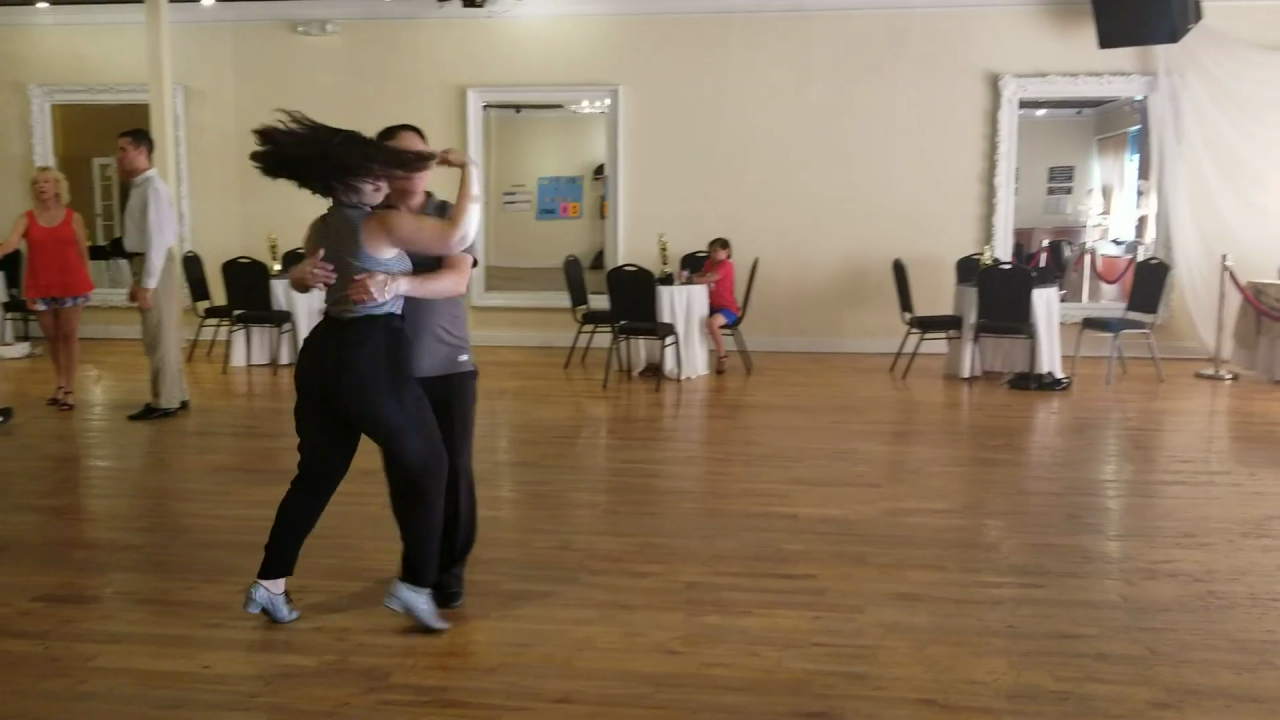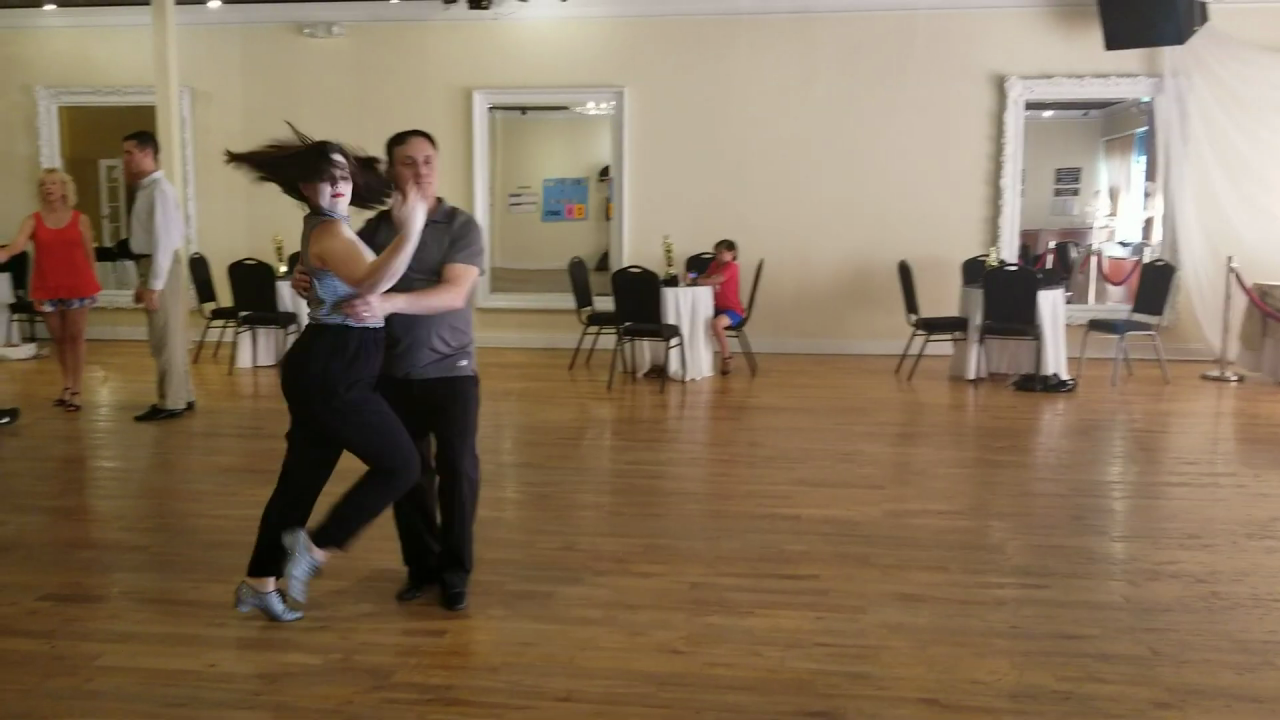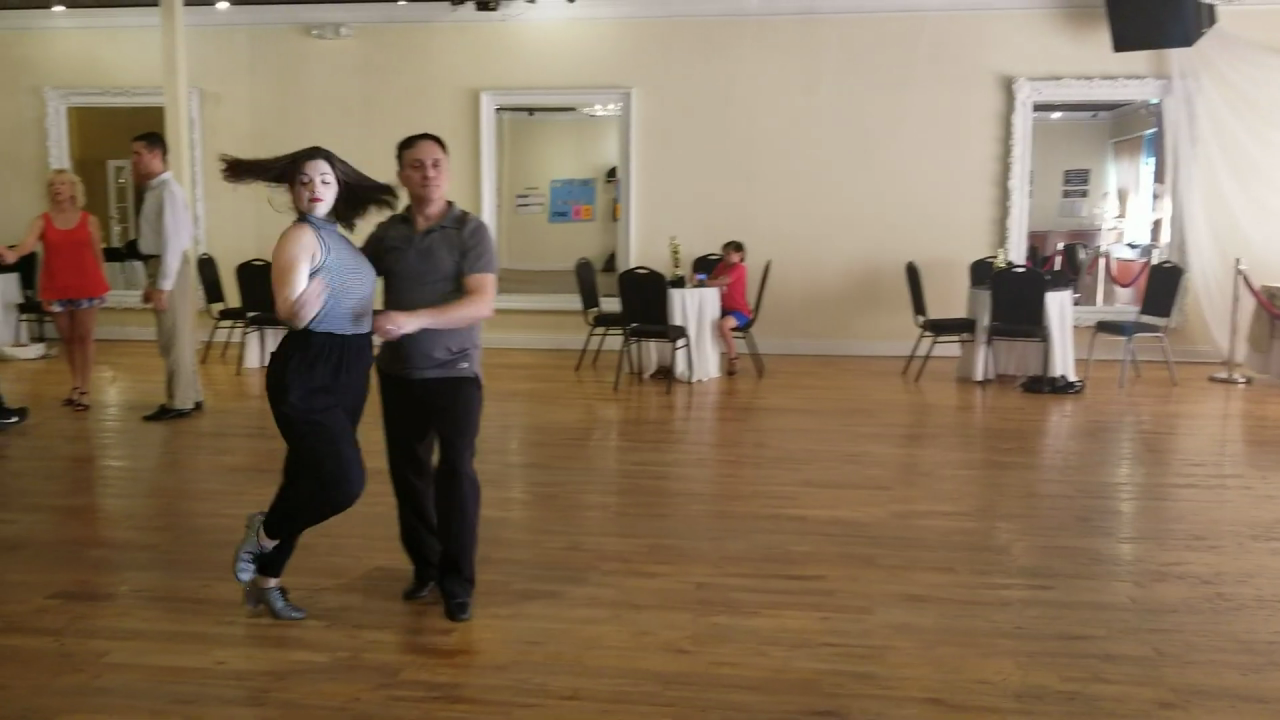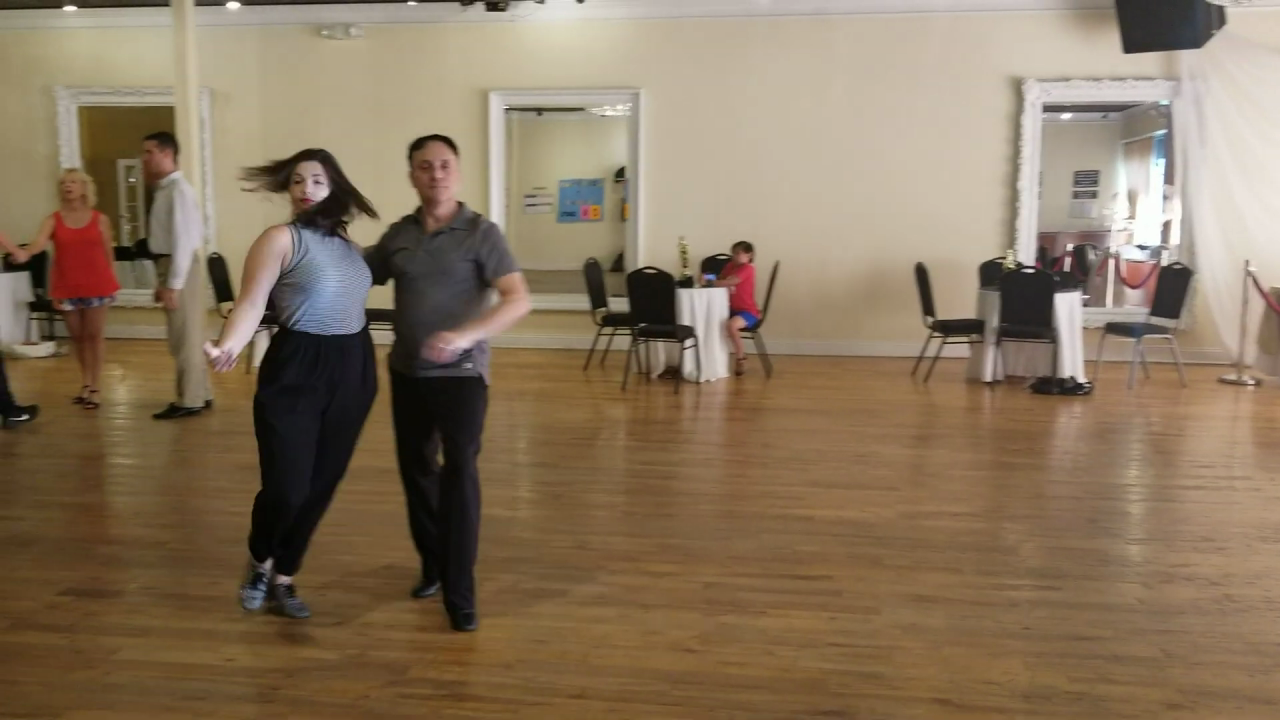
dt=0.1s
person 1, frame 1
left shoulder: (327, 225)
right shoulder: (384, 224)
right elbow: (459, 237)
right wrist: (465, 170)
left hip: (325, 356)
right hip: (373, 360)
left knee: (315, 476)
right knee: (425, 471)
left ankle: (268, 585)
right ankle: (415, 586)
person 1, frame 2
left shoulder: (328, 226)
right shoulder: (331, 231)
right elbow: (375, 282)
right wrist: (409, 230)
left hip: (334, 365)
right hip: (332, 369)
left knee: (301, 477)
right knee: (401, 465)
left ankle: (259, 581)
right ankle: (315, 547)
person 1, frame 3
left shoulder: (337, 236)
right shoulder: (299, 237)
right elbow: (290, 309)
right wrist: (306, 299)
left hip: (344, 369)
right hip: (306, 374)
left knee: (312, 478)
right knee: (342, 482)
left ankle: (267, 578)
right ankle: (268, 533)
person 1, frame 4
left shoulder: (345, 241)
right shoulder: (280, 238)
right elbow: (249, 305)
right wrist: (226, 347)
left hip: (353, 367)
right hip: (294, 369)
left knee: (319, 482)
right knee: (284, 487)
left ankle: (282, 572)
right ankle: (260, 563)
person 2, frame 1
left shoulder: (450, 218)
left elbow: (457, 280)
right elbow: (306, 271)
left wrist: (399, 283)
right wrist: (306, 271)
left hip: (450, 368)
left knee: (454, 468)
left ankle: (450, 567)
person 2, frame 2
left shoulder: (461, 226)
right shoulder: (374, 229)
left elbow: (456, 292)
left wrist: (388, 301)
right wrist: (307, 280)
left hip: (450, 372)
right hip: (394, 372)
left knee: (458, 469)
left ankle: (454, 571)
right ankle: (422, 567)
person 2, frame 3
left shoulder: (471, 231)
right shoulder: (388, 234)
left elbow: (482, 303)
left wrist: (414, 319)
left hip: (453, 373)
right hip: (398, 373)
left knee: (455, 471)
right knee: (408, 471)
left ankle: (457, 579)
right ankle: (428, 567)
person 2, frame 4
left shoulder: (481, 232)
right shoulder: (398, 234)
left elbow: (517, 298)
left wrist: (466, 334)
left hip: (459, 375)
right hip: (407, 373)
left knee: (458, 472)
right knee: (416, 472)
left ankle: (459, 589)
right ankle: (433, 565)
person 3, frame 1
left shoulder: (153, 188)
right shoulder: (139, 186)
left elbow: (157, 238)
left wrist: (147, 283)
right wrist: (139, 279)
left hip: (156, 265)
right hip: (146, 263)
left knee: (159, 336)
right knee: (164, 334)
left ankle: (164, 402)
right ankle: (175, 395)
person 3, frame 2
left shoulder: (159, 190)
right shoulder: (145, 189)
left elbow: (164, 239)
left wrist: (154, 285)
right wrist: (145, 281)
left hip: (163, 267)
right hip: (152, 266)
left knee: (165, 338)
right knee: (170, 336)
left ankle: (171, 403)
right ankle: (182, 397)
person 3, frame 3
left shoulder: (168, 191)
right shoulder: (154, 190)
left elbow: (173, 240)
left wrist: (163, 285)
right wrist: (153, 281)
left hip: (171, 268)
right hip: (160, 266)
left knee: (174, 338)
right knee: (178, 336)
left ankle: (179, 402)
right ankle: (189, 397)
person 3, frame 4
left shoulder: (179, 190)
right shoulder: (164, 189)
left elbow: (183, 239)
left wrist: (173, 284)
right wrist: (164, 280)
left hip: (182, 267)
right hip: (170, 265)
left knee: (184, 337)
right knee: (190, 335)
left ankle: (189, 401)
right ankle: (199, 395)
person 4, frame 1
left shoulder: (73, 218)
right shoulder: (26, 219)
left elbow: (82, 253)
left wrist: (85, 284)
left hip: (70, 285)
right hip: (40, 287)
left knee: (68, 335)
right knee: (51, 336)
left ankle: (69, 389)
right ankle: (60, 385)
person 4, frame 2
left shoulder: (80, 220)
right shoulder: (33, 221)
left elbow: (89, 254)
left wrist: (91, 285)
left hip: (76, 286)
right hip: (47, 288)
left knee: (75, 336)
right knee: (58, 338)
left ankle: (76, 390)
right ankle: (67, 386)
person 4, frame 3
left shoulder: (89, 221)
right shoulder: (42, 221)
left elbow: (97, 255)
right elbow: (27, 244)
left wrist: (99, 285)
left hip: (85, 287)
right hip: (56, 288)
left knee: (84, 336)
right knee: (67, 338)
left ankle: (85, 390)
right ankle: (75, 385)
person 4, frame 4
left shoulder: (99, 219)
right shoulder: (53, 220)
left elbow: (108, 253)
right elbow: (39, 243)
left wrist: (111, 284)
right wrist: (23, 253)
left hip: (96, 285)
right hip: (66, 287)
left knee: (94, 335)
right knee: (76, 336)
left ankle: (94, 388)
right ankle: (85, 383)
